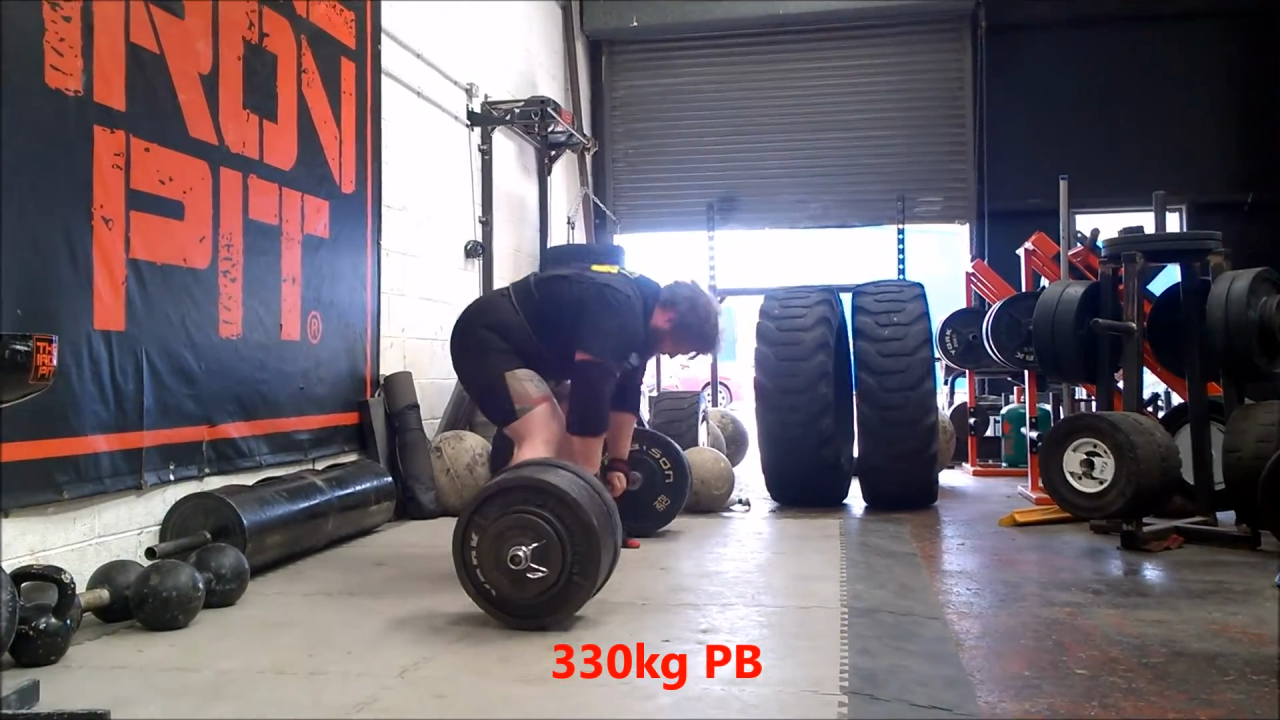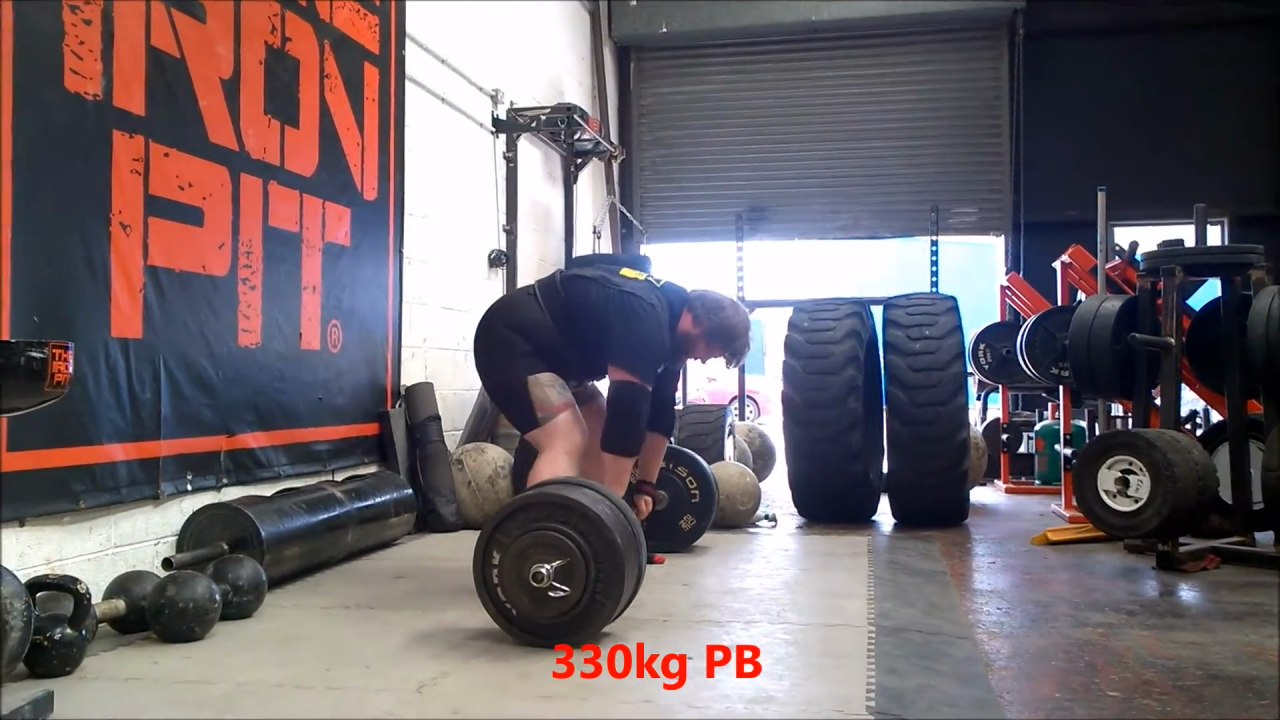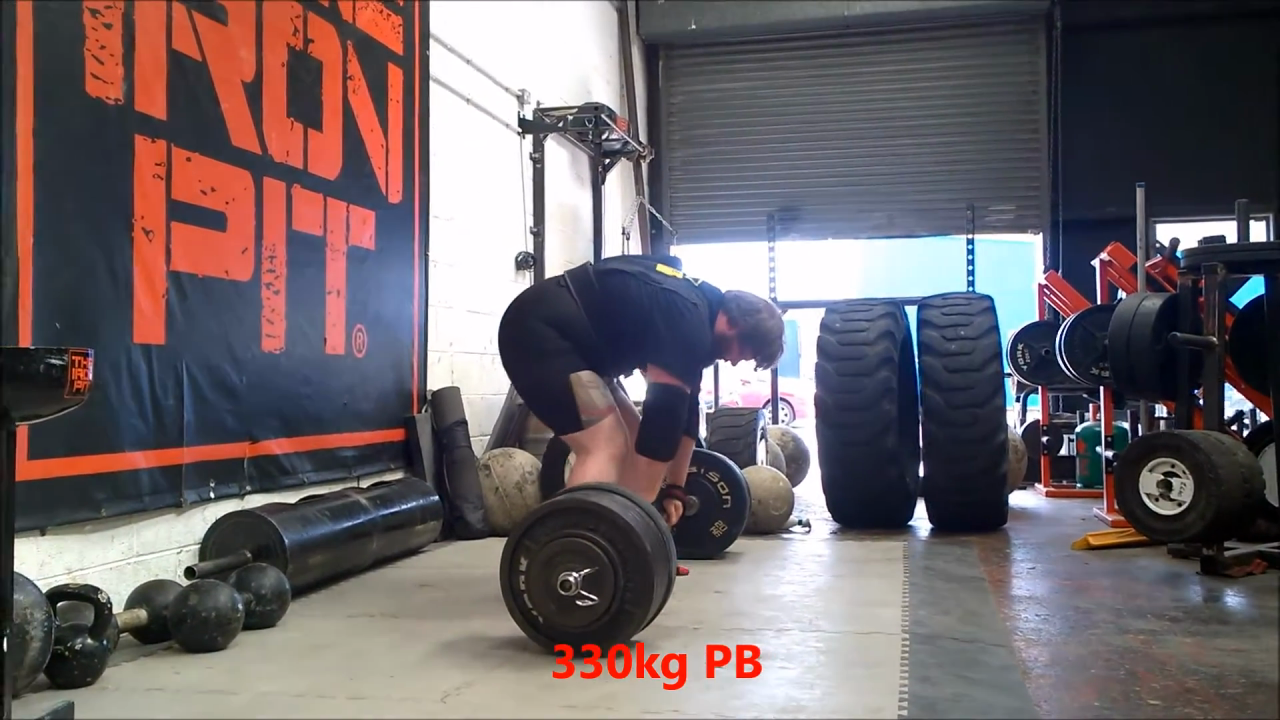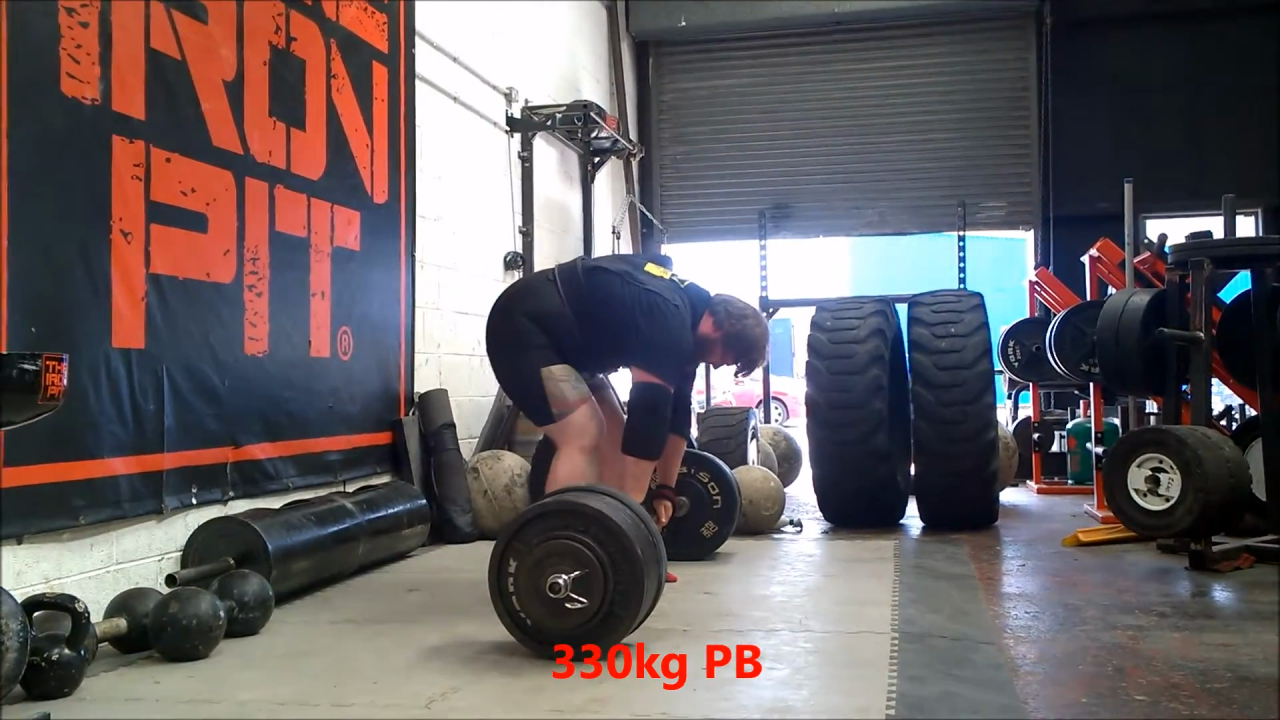
dt=0.4s
person 1, frame 1
left shoulder: (639, 316)
right shoulder: (620, 309)
left elbow: (626, 392)
right elbow: (591, 392)
left wrist: (618, 463)
left hip: (525, 348)
right hip: (488, 339)
left knee: (576, 439)
right knee: (543, 437)
person 1, frame 2
left shoulder: (669, 326)
right shoulder: (645, 319)
left elbow: (660, 407)
right elbow: (627, 410)
left wrist: (646, 483)
right hip: (512, 339)
left knee: (601, 435)
right knee: (566, 443)
person 1, frame 3
left shoulder: (699, 318)
right shoulder: (685, 317)
left elbow: (684, 407)
right elbow: (664, 411)
left wrist: (675, 488)
left hip: (568, 338)
right hip: (538, 331)
left knee: (631, 439)
right knee: (605, 447)
person 1, frame 4
left shoulder: (687, 315)
right shoulder: (668, 321)
left elbow: (676, 409)
right elbow: (648, 413)
left wrist: (666, 490)
left hip: (559, 335)
right hip: (524, 326)
left knee: (612, 435)
right knee: (584, 437)
